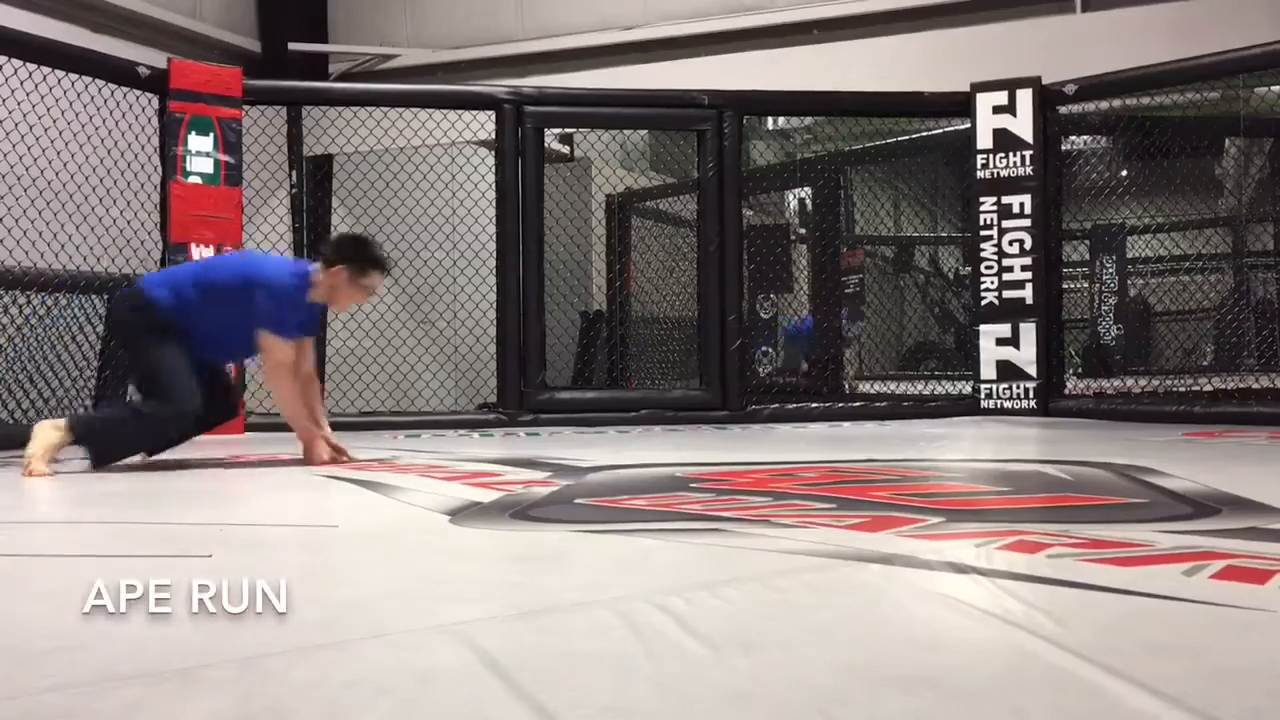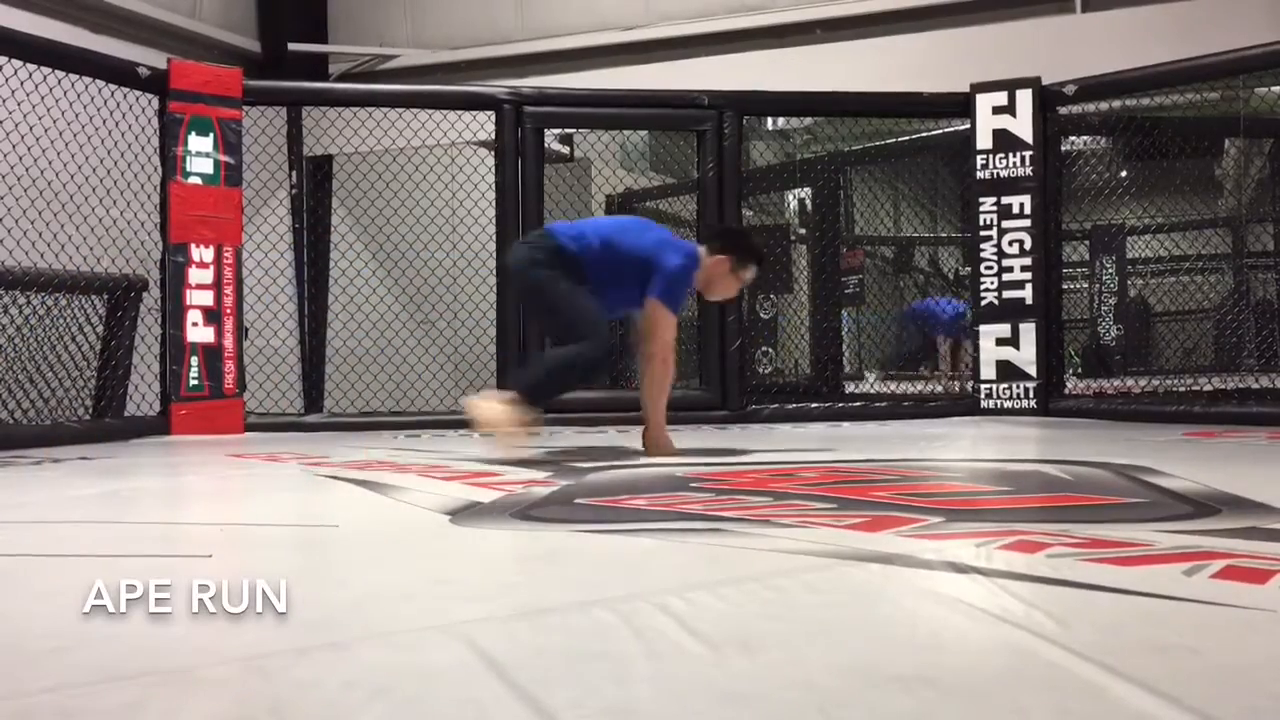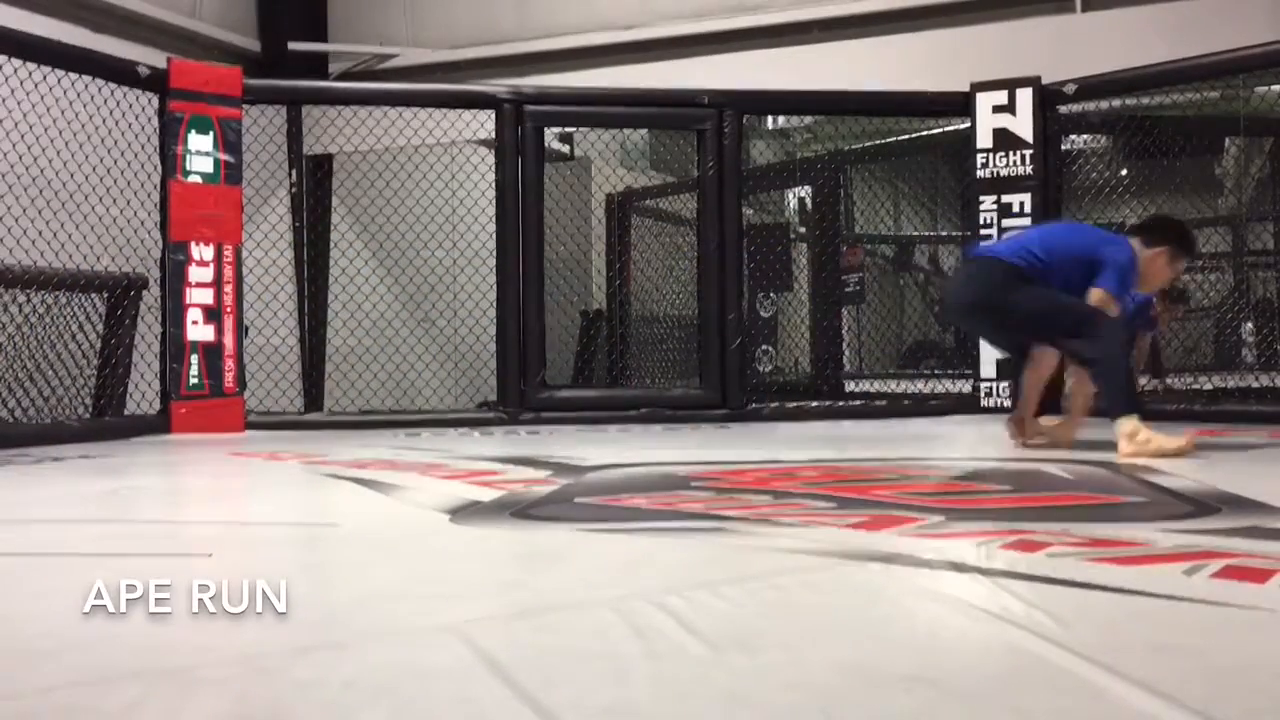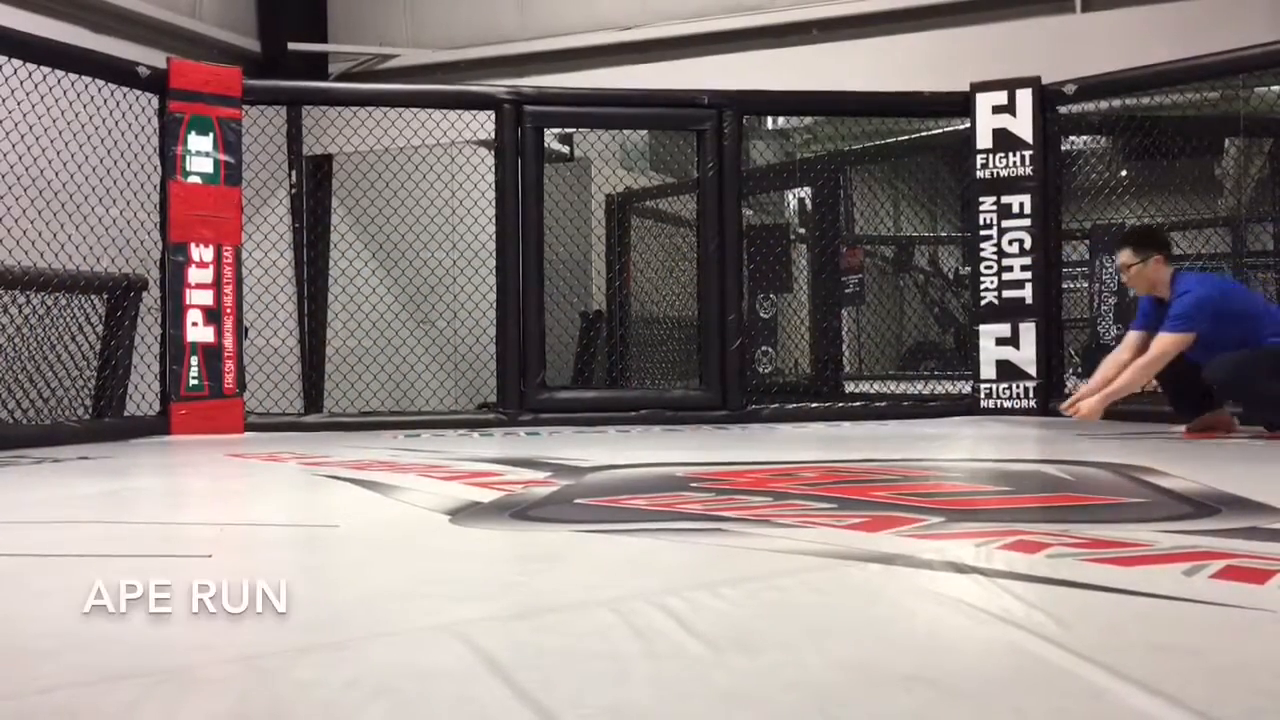
dt=1s
person 1, frame 1
left shoulder: (308, 297)
right shoulder: (283, 286)
left elbow: (305, 376)
right elbow: (280, 380)
left wrist: (322, 433)
right wrist: (313, 440)
left hip: (179, 326)
right hip: (147, 314)
left knee: (223, 404)
right knee: (180, 409)
left ankle: (125, 437)
right ankle: (60, 431)
person 1, frame 2
left shoulder: (674, 258)
right shoulder: (677, 265)
left elbow: (649, 347)
right elbow: (659, 353)
left wrist: (652, 422)
right wrist: (656, 428)
left hip: (546, 261)
right hip: (539, 260)
left knee: (584, 349)
right knee: (594, 346)
right ankle: (506, 403)
person 1, frame 3
left shoulder: (1094, 251)
right shoulder: (1121, 258)
left elbow: (1051, 336)
right elbow: (1100, 332)
left hip: (965, 286)
right hip: (993, 286)
left knee: (1035, 338)
right knee: (1110, 333)
left ankle: (1023, 420)
right ankle: (1130, 432)
person 1, frame 4
left shoulder: (1194, 296)
right shoulder: (1153, 301)
left elbow: (1154, 360)
right elbow: (1124, 354)
left wrist: (1101, 400)
right wrist: (1085, 395)
left knee: (1221, 373)
right ankle: (1213, 415)
